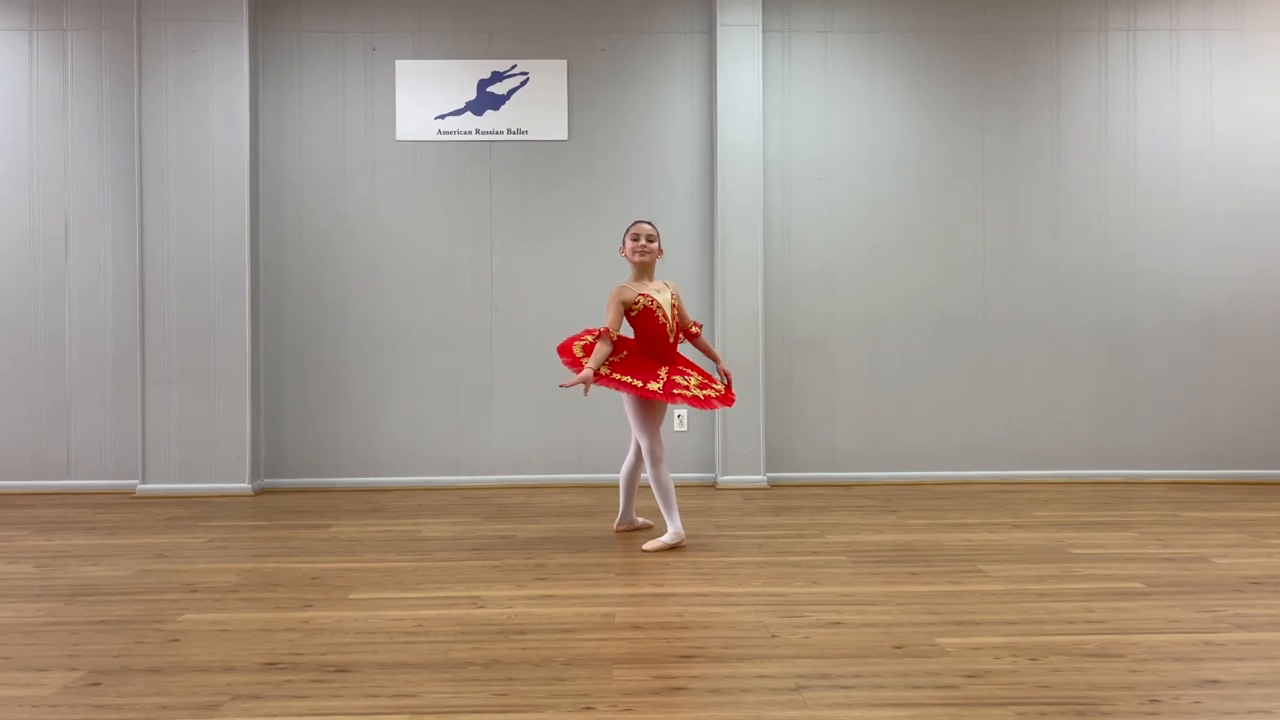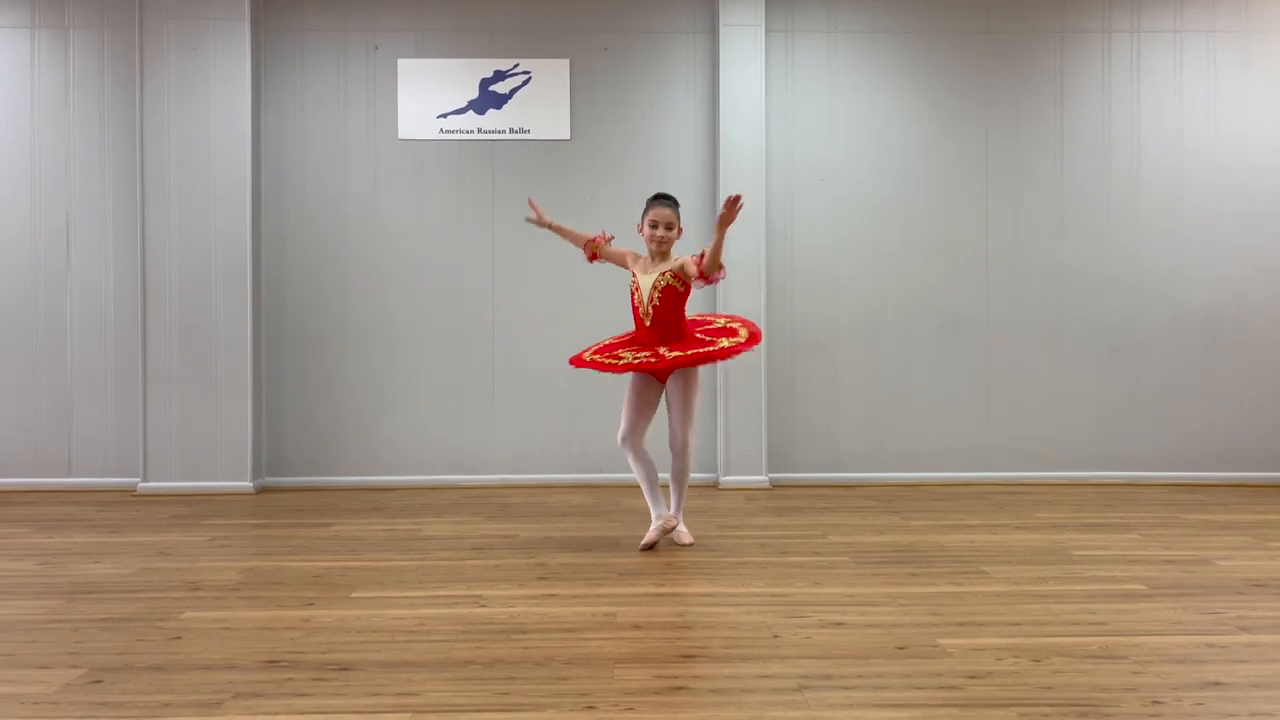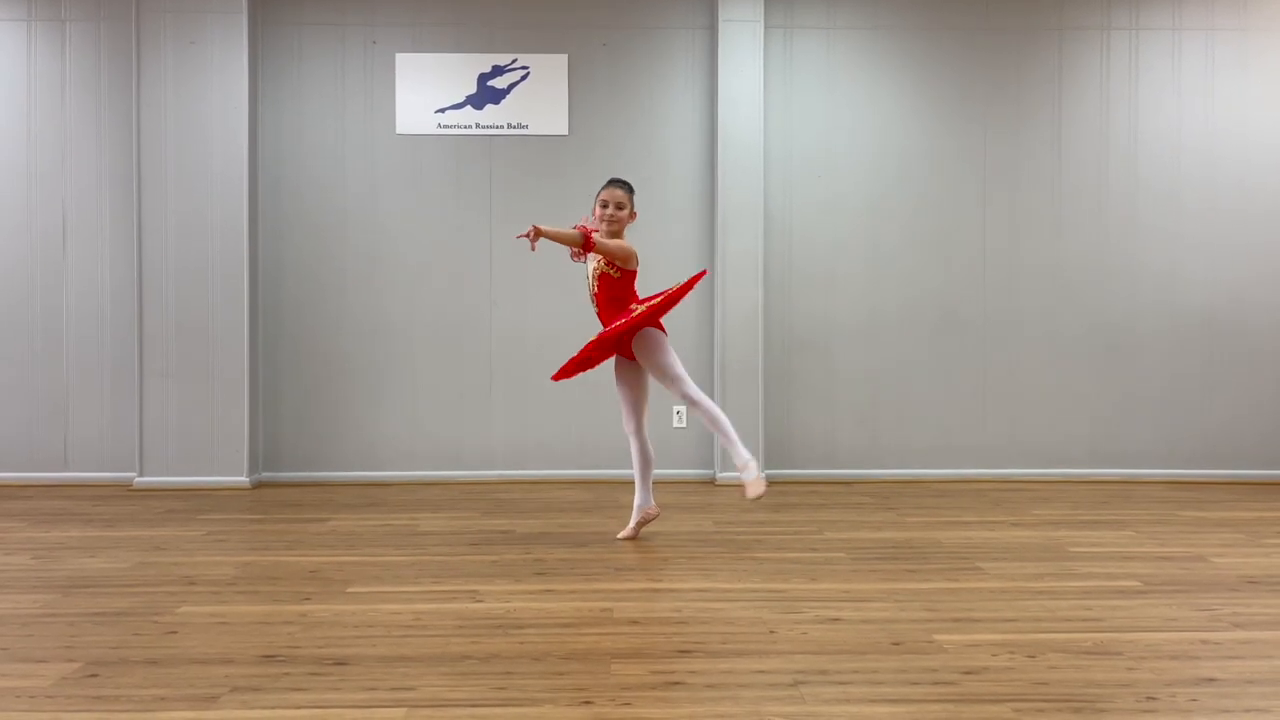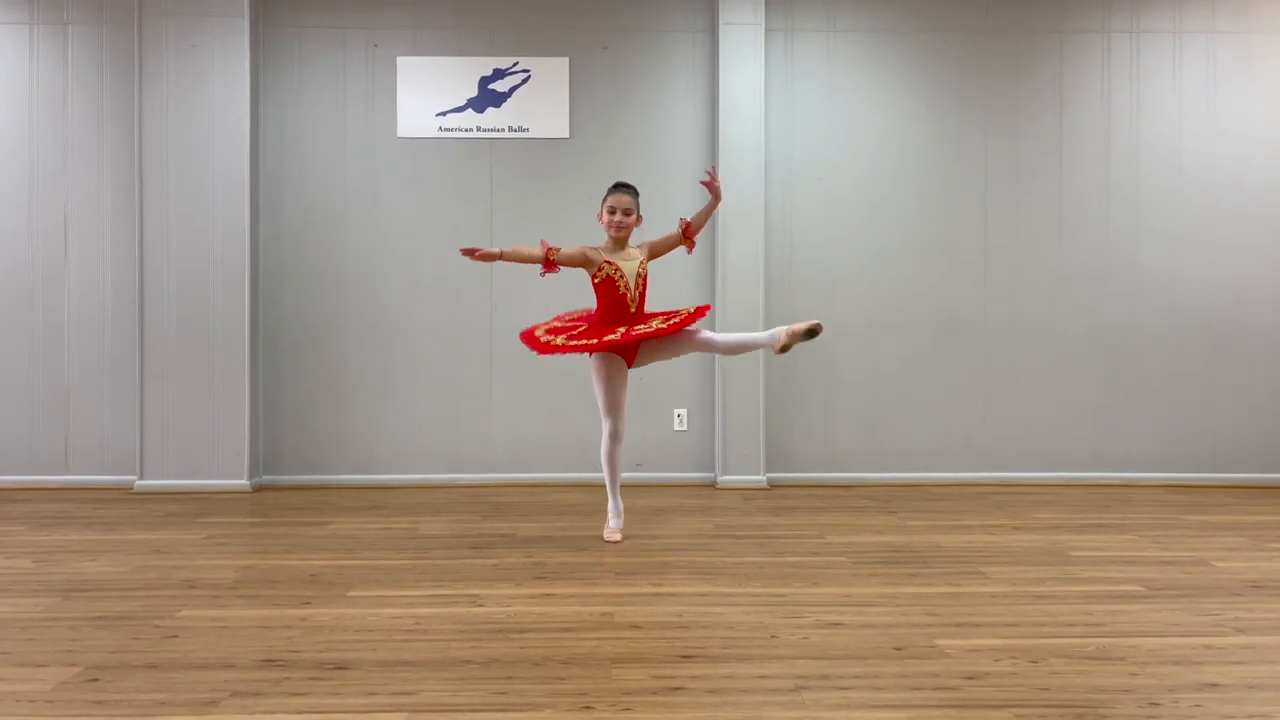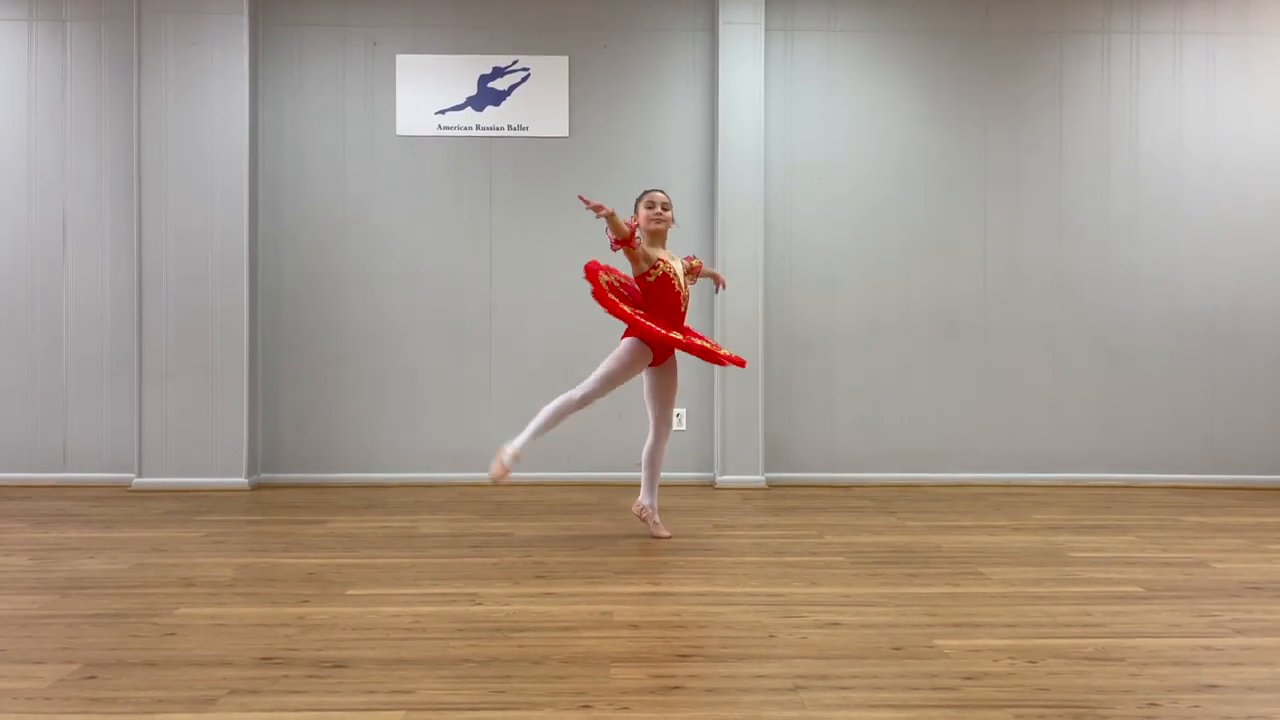
dt=1s
person 1, frame 1
left shoulder: (670, 289)
right shoulder: (622, 294)
left elbow: (690, 330)
right elbow: (608, 338)
left wrist: (718, 360)
right wrist: (589, 369)
left hip: (663, 372)
right hip: (637, 371)
left knee: (641, 448)
right knee: (654, 451)
left ankle: (626, 516)
right ankle: (675, 529)
person 1, frame 2
left shoulder: (683, 264)
right shoulder: (633, 261)
left elbow: (709, 272)
right elbow: (593, 246)
left wrist: (721, 231)
right wrist: (549, 223)
left hip: (684, 354)
right hip: (645, 357)
left knee: (681, 443)
right knee: (630, 438)
left ankle: (676, 518)
right ankle: (660, 516)
person 1, frame 3
left shoulder: (623, 250)
right shoulder: (598, 243)
left elbow: (588, 239)
right elbow: (584, 231)
left wrist: (543, 232)
left hip: (640, 330)
right hip: (621, 339)
left knee: (689, 394)
right knee: (634, 427)
left ankle: (744, 461)
right ankle: (644, 507)
person 1, frame 4
left shoulder: (645, 252)
right shoulder: (590, 256)
left elbow: (689, 231)
right elbow: (542, 255)
left wrist: (714, 200)
right wrist: (496, 253)
left hip: (641, 335)
right hip: (604, 342)
left knee: (702, 341)
right knee: (613, 428)
right ankle: (615, 511)
person 1, frame 5
left shoulder: (675, 258)
right shoulder: (640, 253)
left elbow: (692, 265)
right elbow: (622, 235)
left wrist: (713, 273)
right wrist: (608, 214)
left hip: (667, 343)
right hip: (646, 335)
left knee: (662, 430)
right knee: (586, 392)
left ankle: (647, 502)
right ankle: (516, 447)
